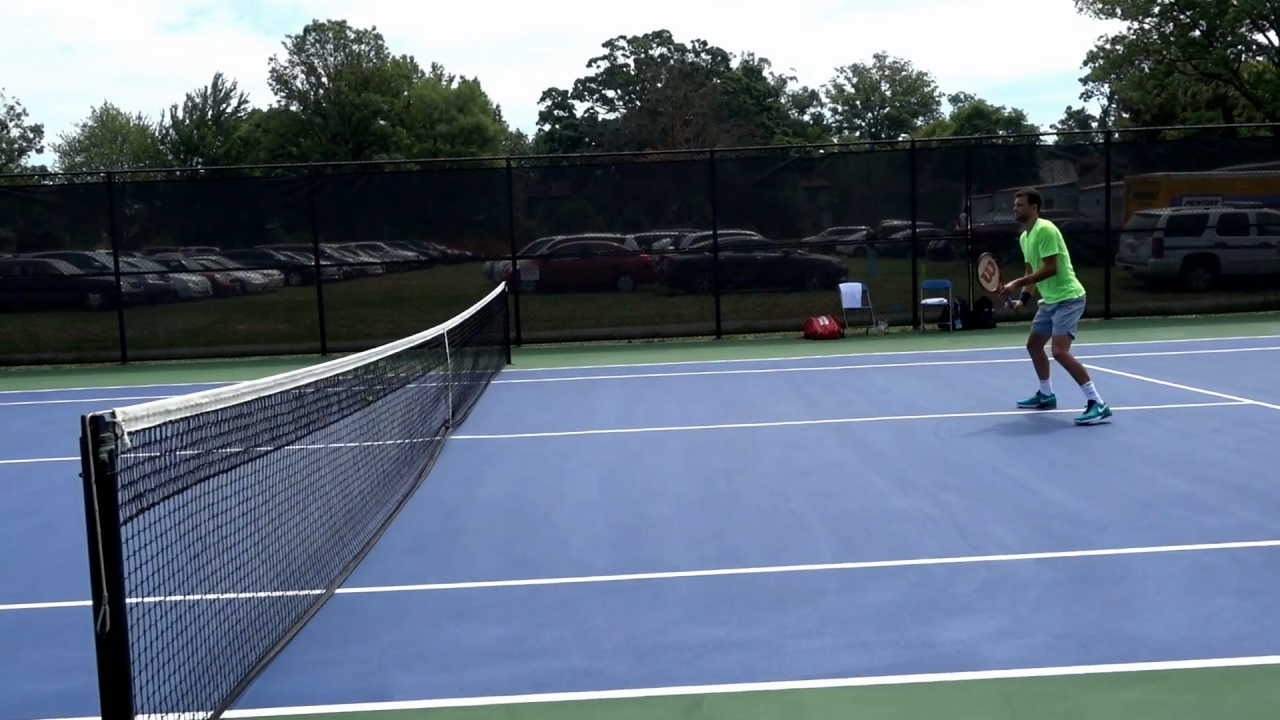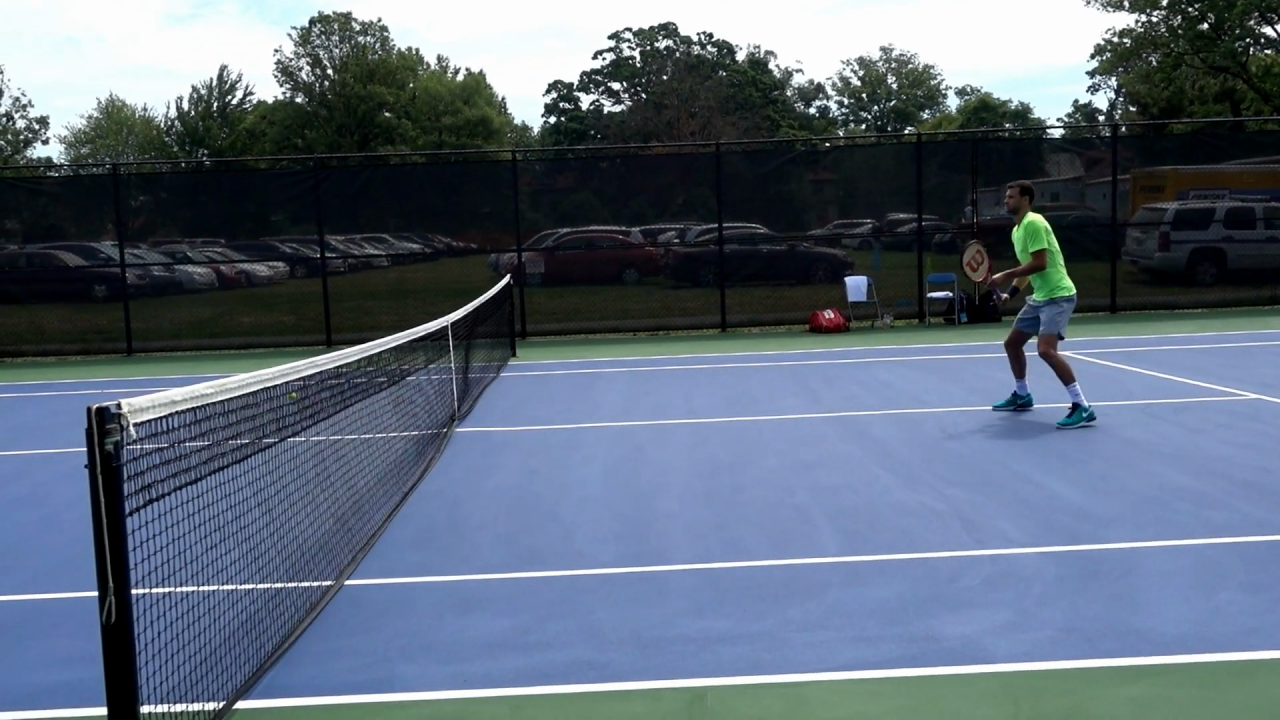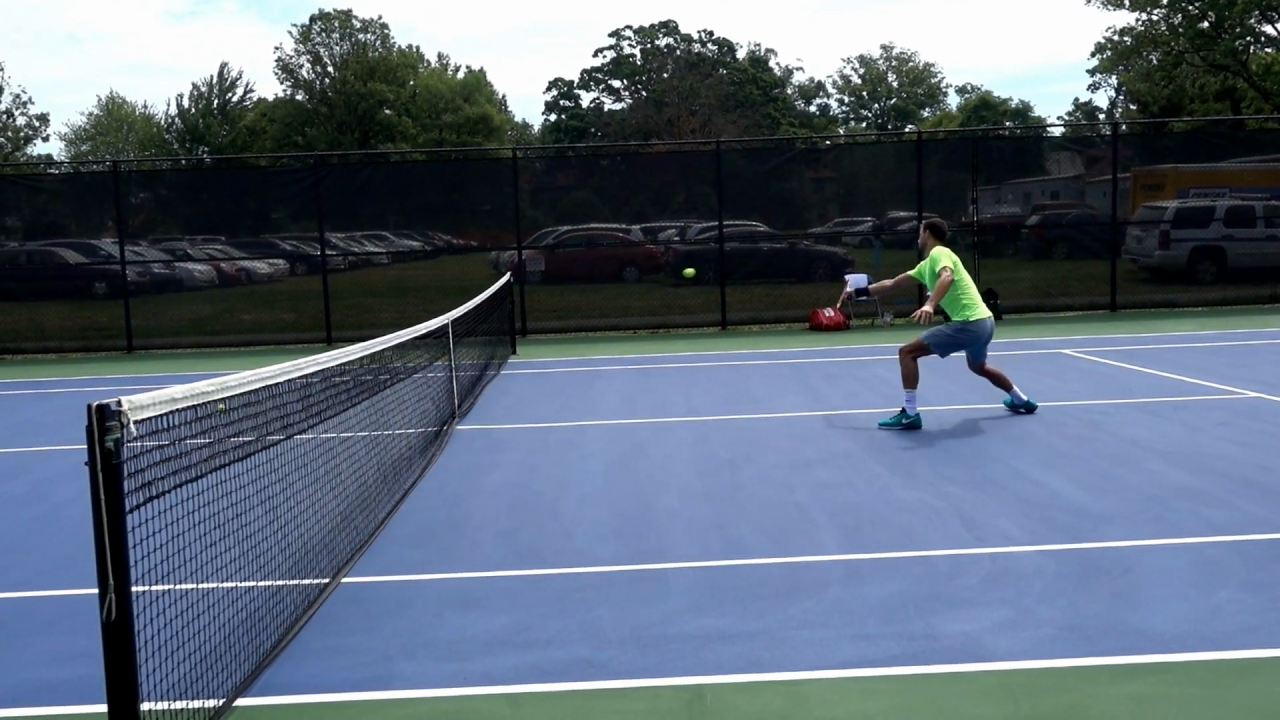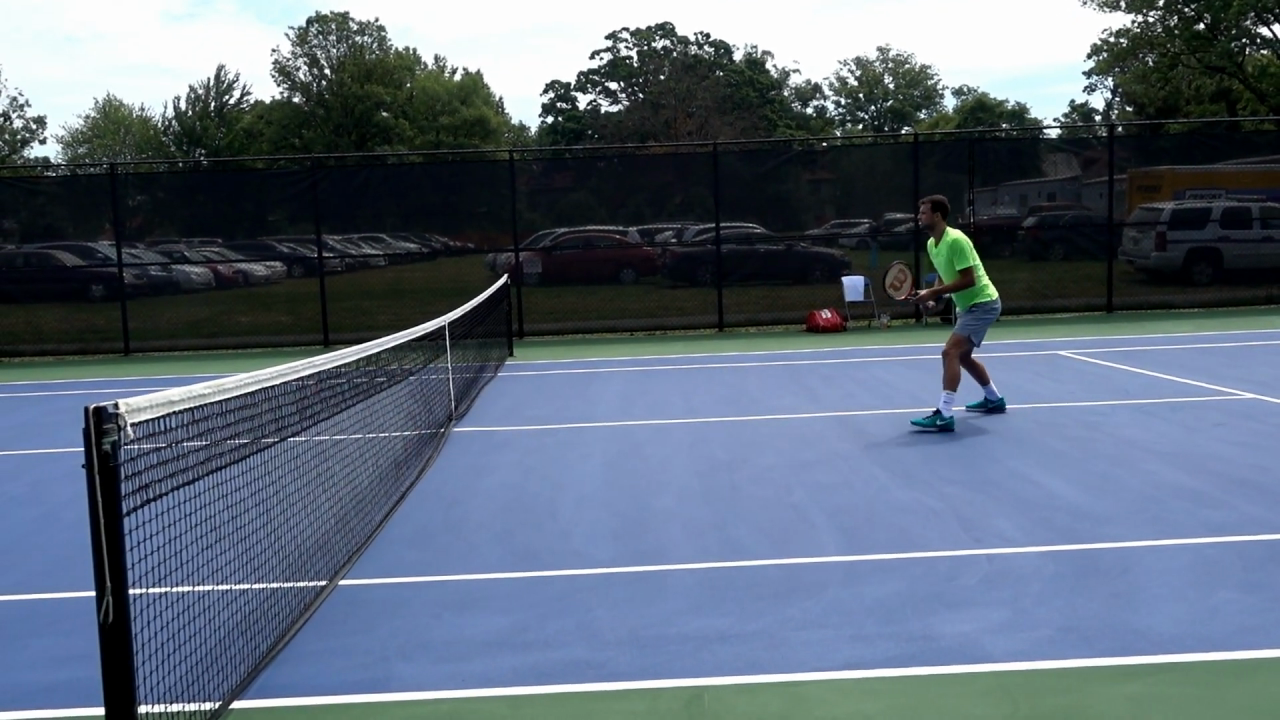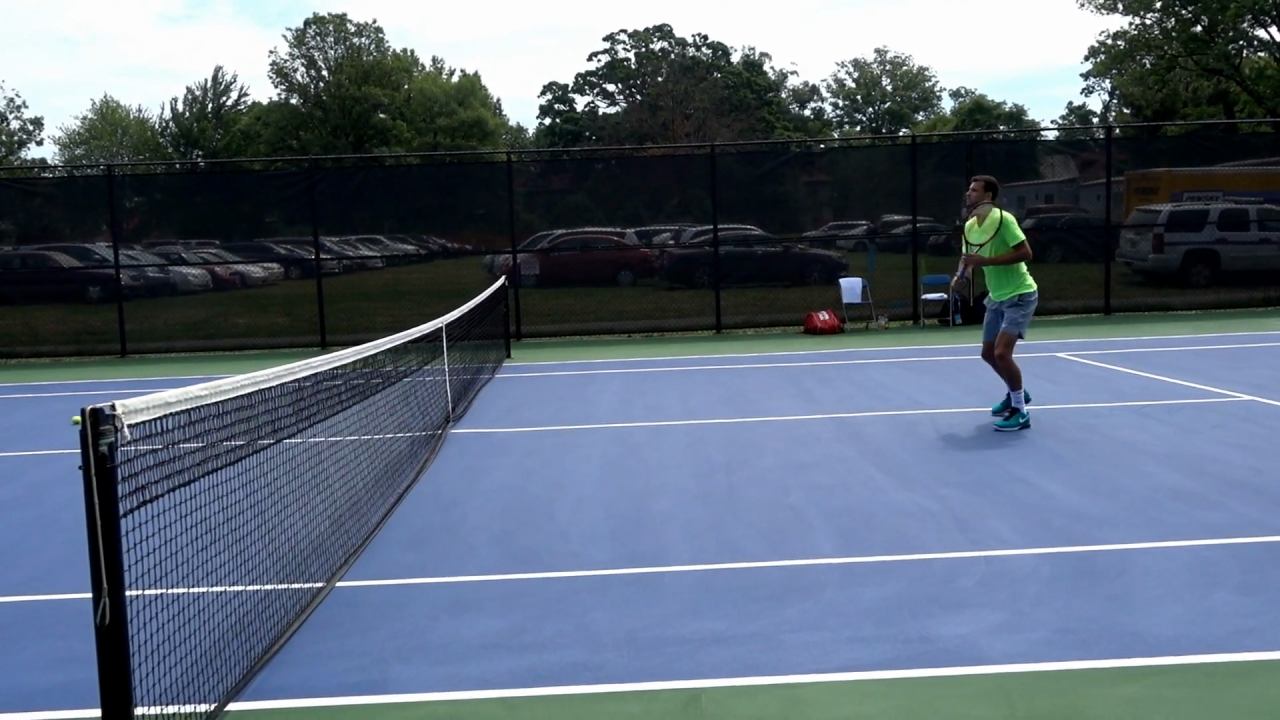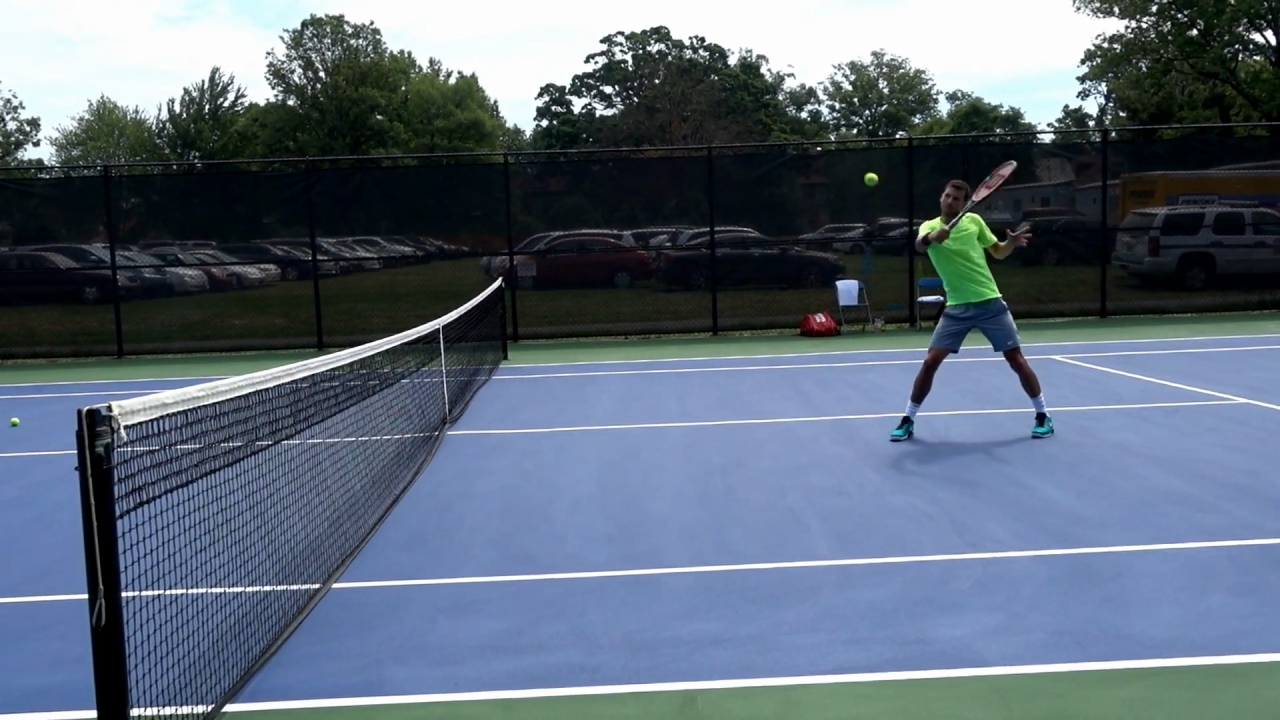
dt=0.7s
person 1, frame 1
left shoulder: (1045, 230)
right shoulder: (1024, 237)
left elbow: (1051, 268)
right elbow: (1031, 271)
left wrist: (1017, 283)
right wrist: (1022, 299)
left hip: (1068, 298)
right hip: (1049, 300)
left knee: (1059, 351)
right knee: (1034, 345)
left ankle: (1097, 403)
right ankle: (1046, 395)
person 1, frame 2
left shoulder: (1033, 222)
right shoulder: (1017, 231)
left elbow: (1039, 263)
left wrist: (1005, 275)
right wrist: (1010, 293)
left hip: (1058, 297)
right hip: (1040, 297)
left knee: (1046, 350)
right knee: (1011, 344)
left ankle: (1081, 406)
right ankle: (1022, 395)
person 1, frame 3
left shoulder: (940, 253)
right shoulder: (926, 265)
left elbow: (947, 277)
right elbow: (894, 283)
left wrist: (929, 305)
right wrist: (860, 290)
left hip: (968, 323)
right hip: (982, 322)
left knee: (907, 352)
right knee: (979, 367)
left ankle: (910, 414)
right ankle: (1021, 400)
person 1, frame 4
left shoulder: (956, 240)
right shoulder: (931, 244)
left elbow: (968, 280)
right elbow: (943, 276)
left wrist: (933, 293)
right wrist: (933, 297)
left hip: (983, 303)
right hip: (968, 306)
left knee: (950, 353)
right knee: (961, 356)
left ankle: (944, 415)
right ankle: (994, 398)
person 1, frame 5
left shoulder: (1003, 219)
right shoulder: (969, 226)
left elbow: (1025, 253)
right elbow: (966, 262)
left wrist: (988, 259)
left hip: (1021, 295)
right hip: (996, 298)
left knee: (1002, 353)
right knee: (988, 353)
left ankle: (1019, 411)
right ankle: (1014, 395)
person 1, frame 6
left shoulder: (973, 221)
right shoulder: (929, 227)
left elbow: (998, 252)
right elbow: (919, 244)
left wrist: (1013, 242)
right wrist: (931, 239)
left hip: (990, 303)
right hip: (958, 308)
left knee: (1017, 361)
right knee: (931, 362)
left ankle: (1042, 415)
right ankle: (909, 418)
